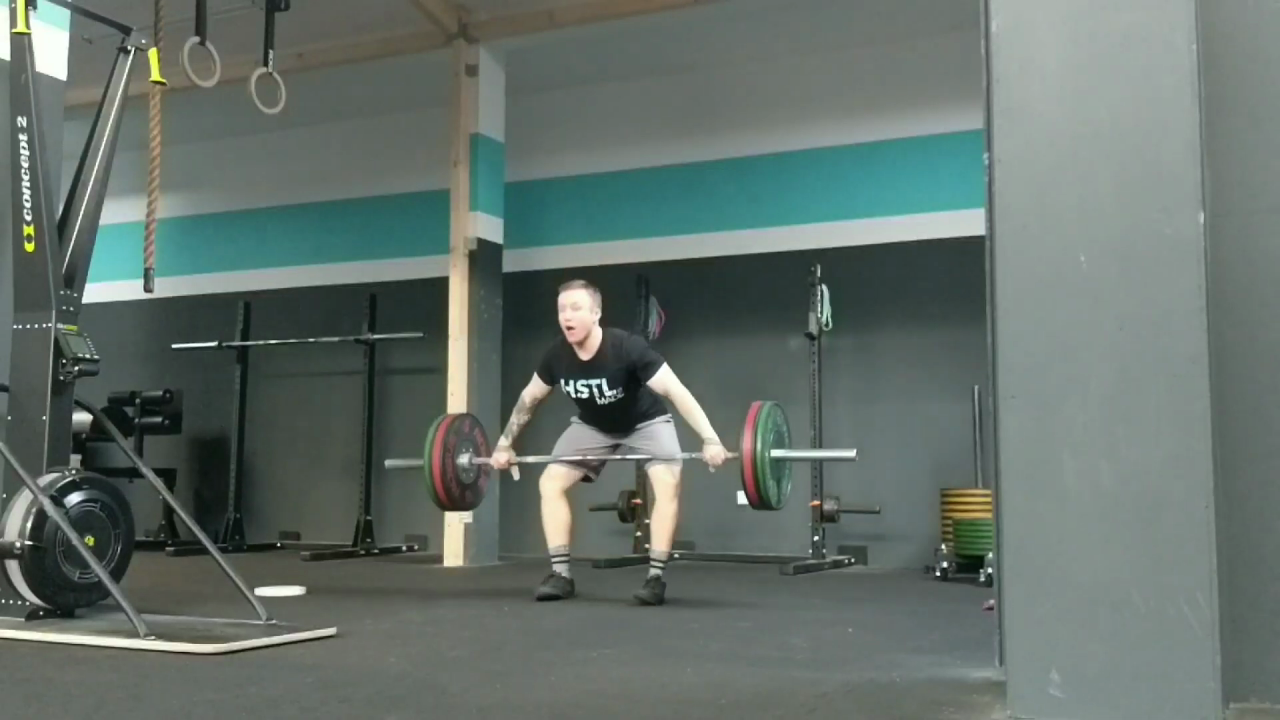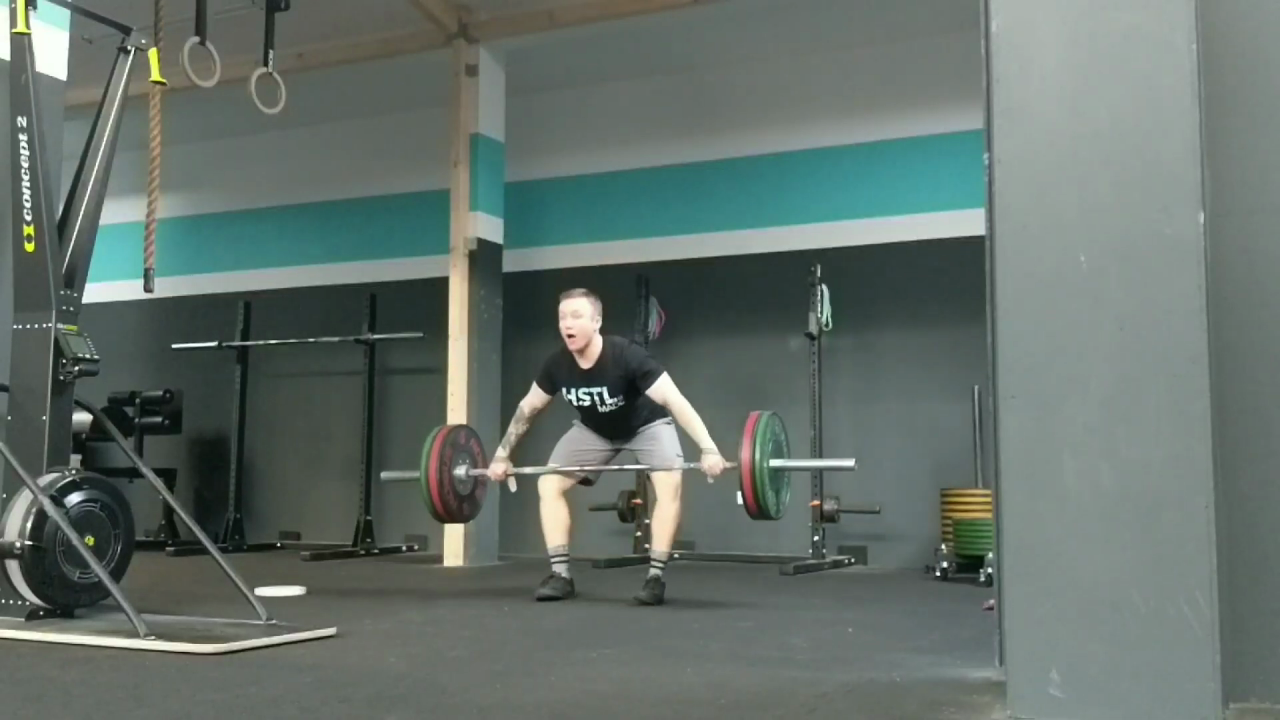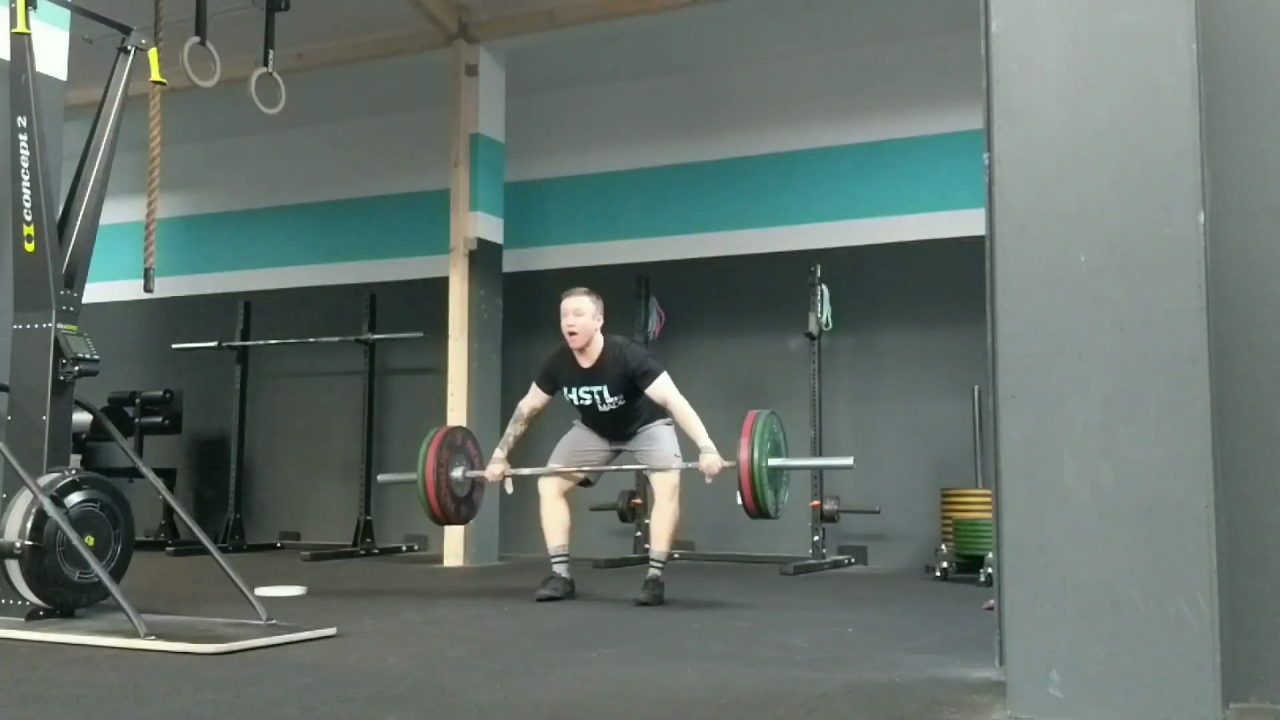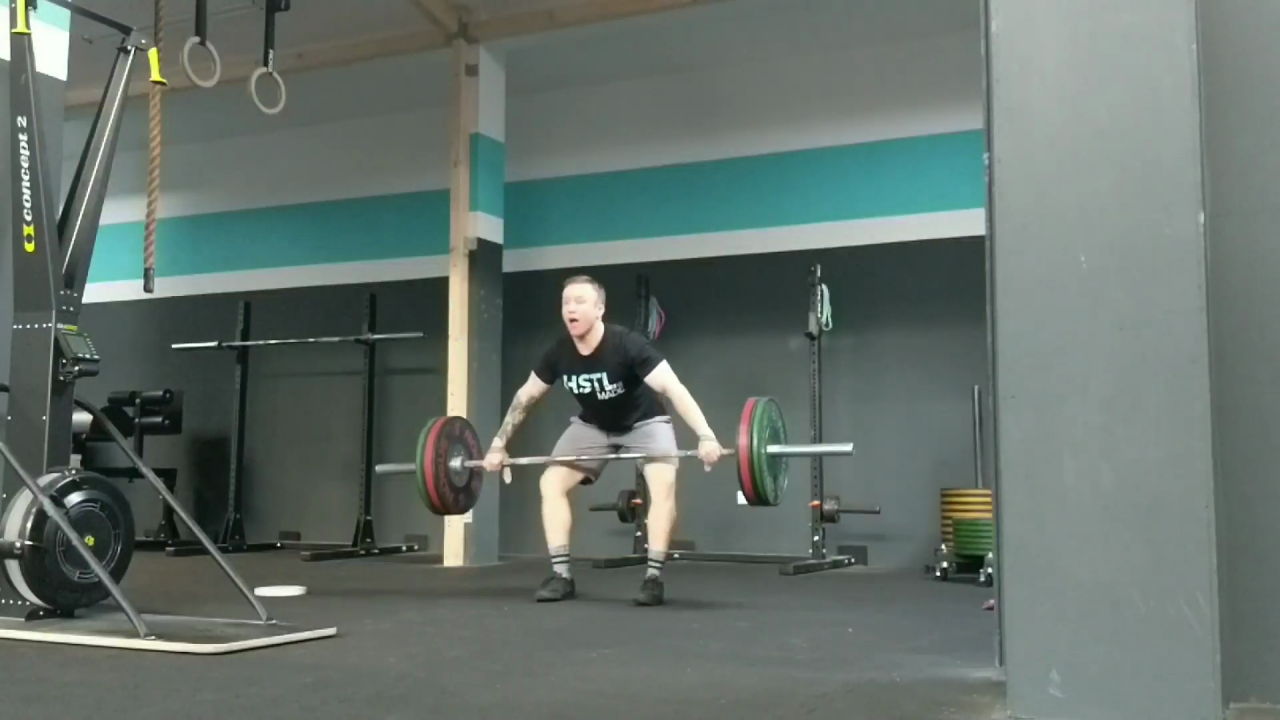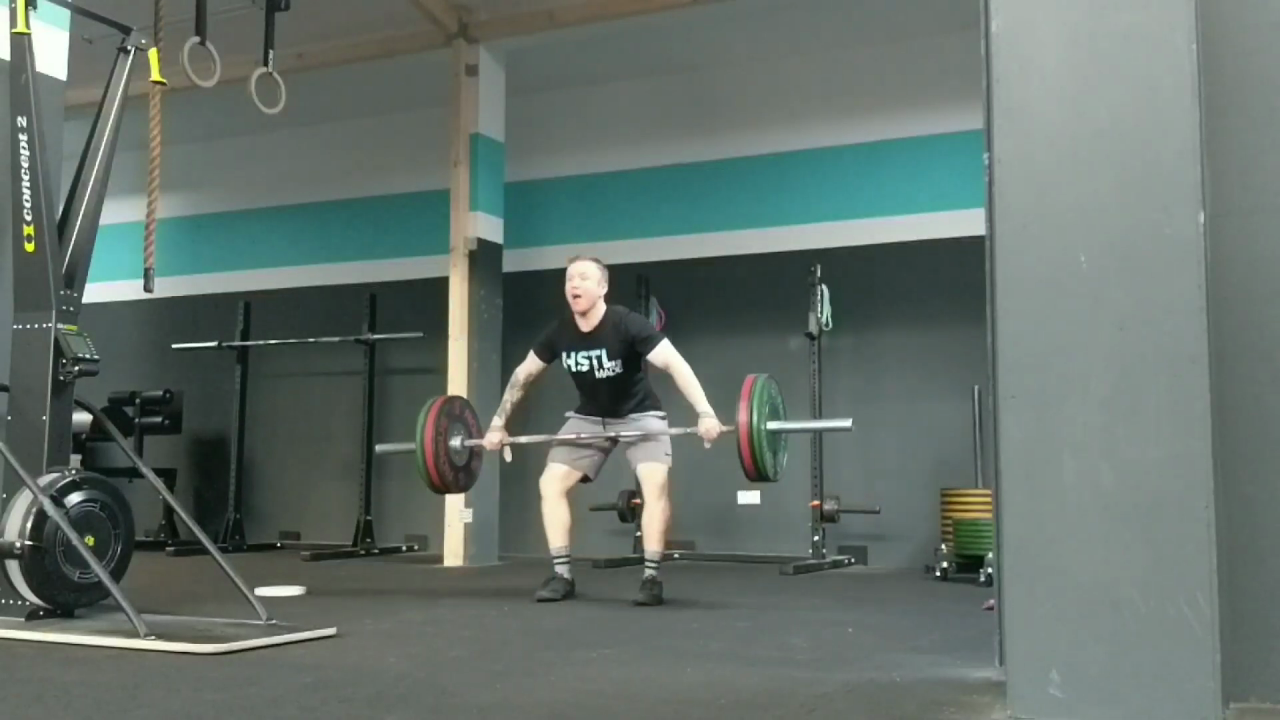
dt=0.1s
person 1, frame 1
left shoulder: (627, 348)
right shoulder: (557, 356)
left elbow: (676, 391)
right elbow: (529, 397)
left wrist: (711, 440)
right wrist: (505, 443)
left hip: (645, 422)
right hip: (592, 426)
left knee: (667, 483)
right knee: (550, 484)
left ankle: (655, 577)
right ankle: (561, 574)
person 1, frame 2
left shoulder: (627, 356)
right shoulder: (558, 364)
left elbow: (674, 401)
right elbow: (528, 407)
left wrist: (708, 450)
right wrist: (503, 454)
left hip: (646, 426)
right hip: (593, 430)
left knee: (669, 484)
right knee: (548, 485)
left ankle: (655, 578)
right ankle: (560, 575)
person 1, frame 3
left shoulder: (628, 355)
right shoulder: (559, 363)
left elbow: (674, 401)
right elbow: (527, 408)
left wrist: (707, 450)
right wrist: (500, 455)
left hip: (646, 426)
right hip: (594, 430)
left knee: (668, 486)
right knee: (549, 486)
left ankle: (654, 578)
right ankle: (561, 575)
person 1, frame 4
left shoulder: (627, 344)
right shoulder: (558, 353)
left elbow: (673, 388)
right elbow: (526, 396)
left wrist: (706, 436)
right wrist: (498, 444)
left hip: (643, 423)
right hip: (592, 425)
left knee: (663, 484)
right knee: (551, 484)
left ankle: (653, 577)
right ankle: (561, 575)
person 1, frame 5
left shoulder: (628, 325)
right shoulder: (559, 331)
left elbow: (675, 365)
right elbow: (523, 375)
left wrist: (704, 413)
right wrist: (500, 421)
left hip: (639, 416)
right hip: (589, 417)
left knee: (656, 484)
right knee: (552, 484)
left ankle: (651, 578)
right ankle: (561, 576)
